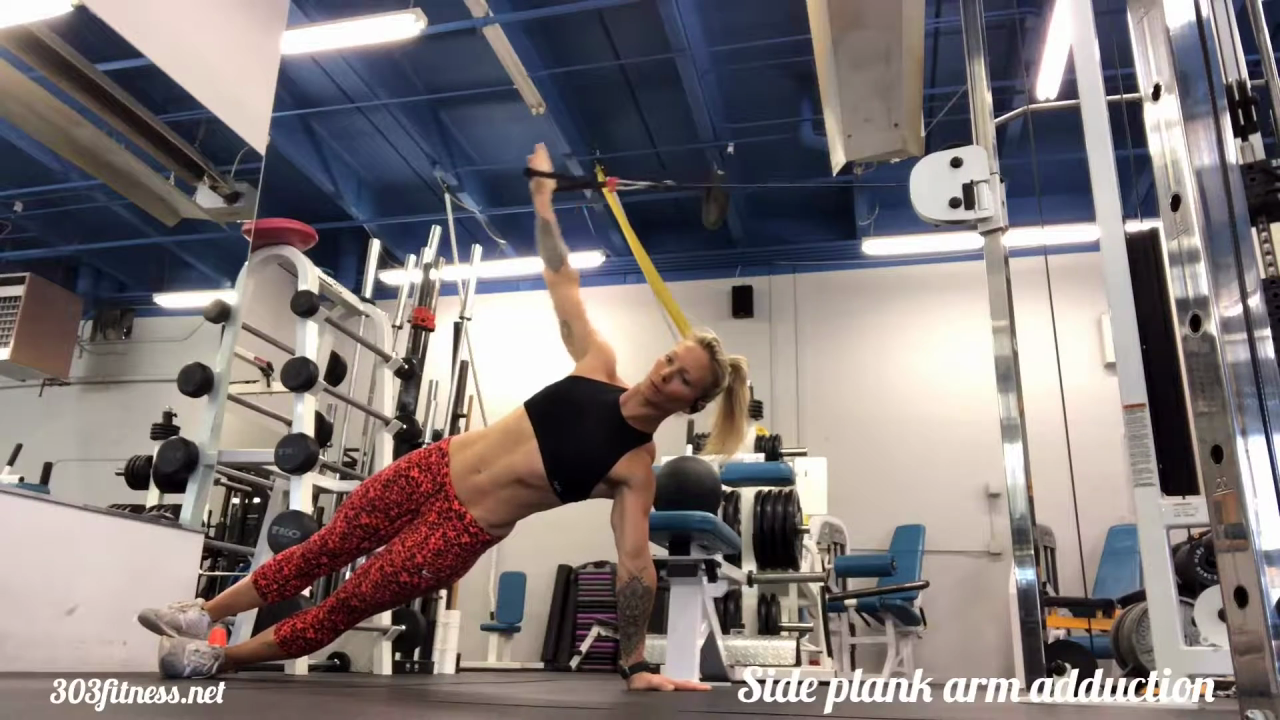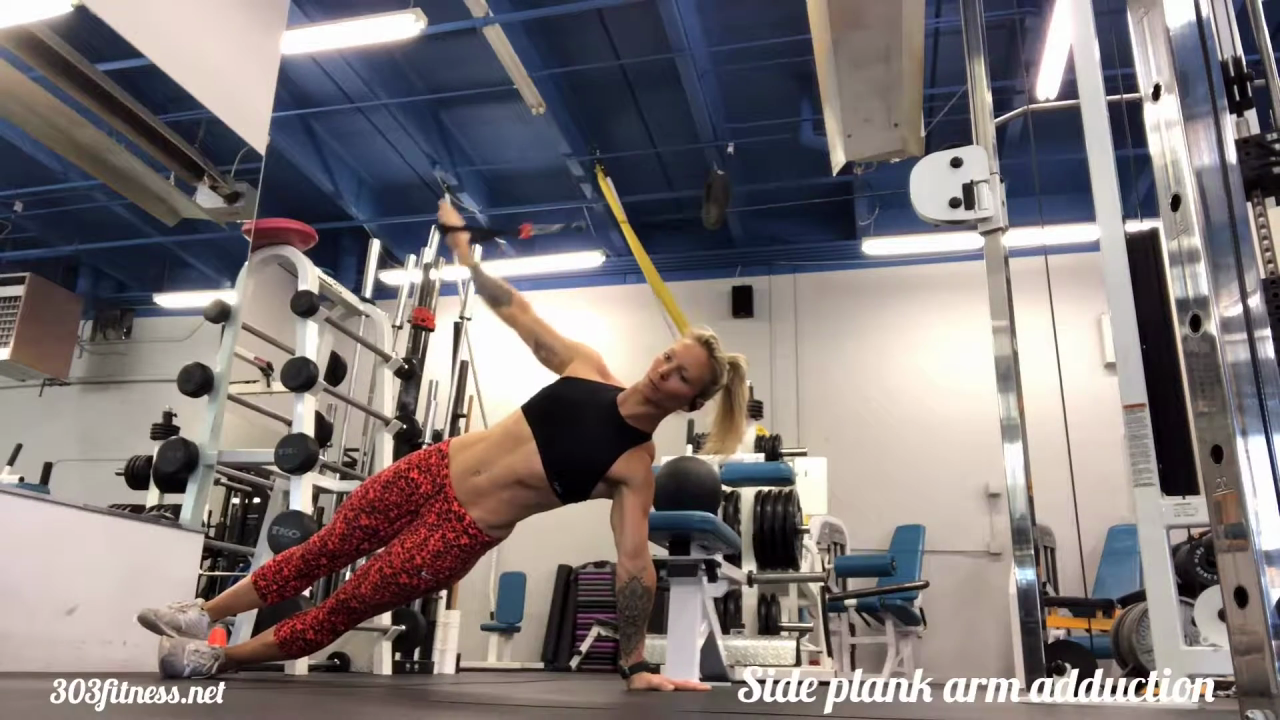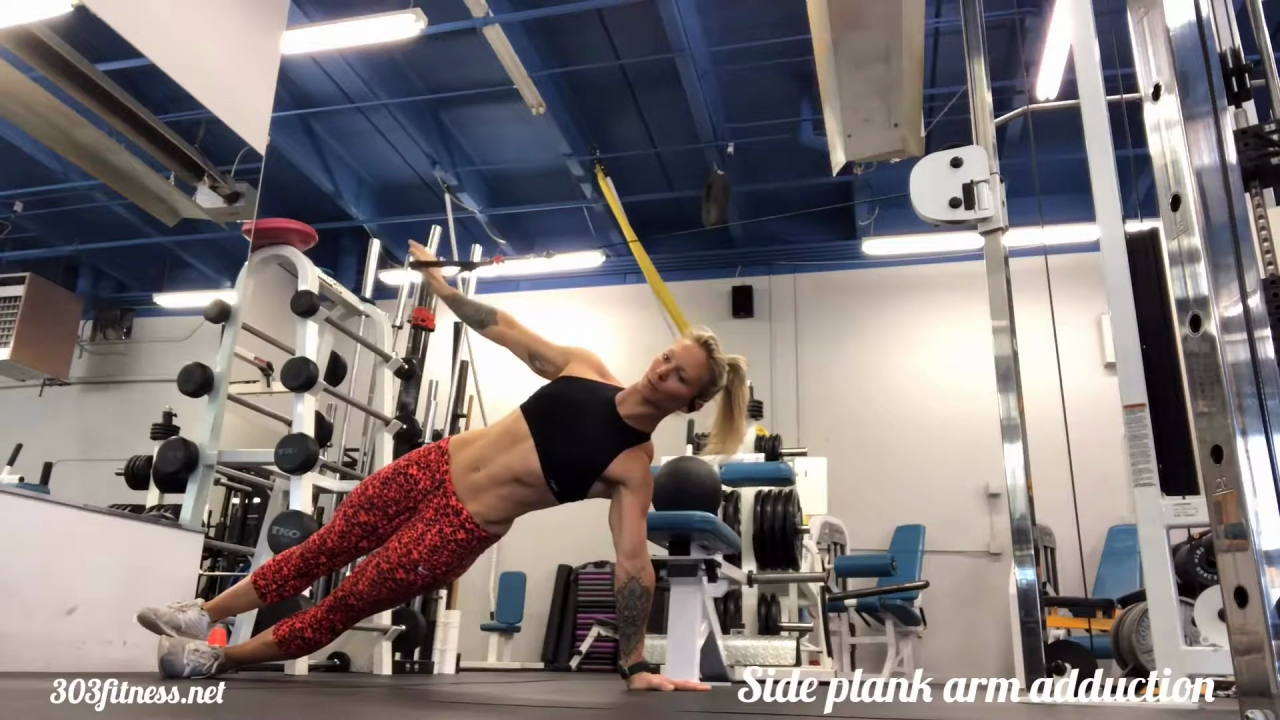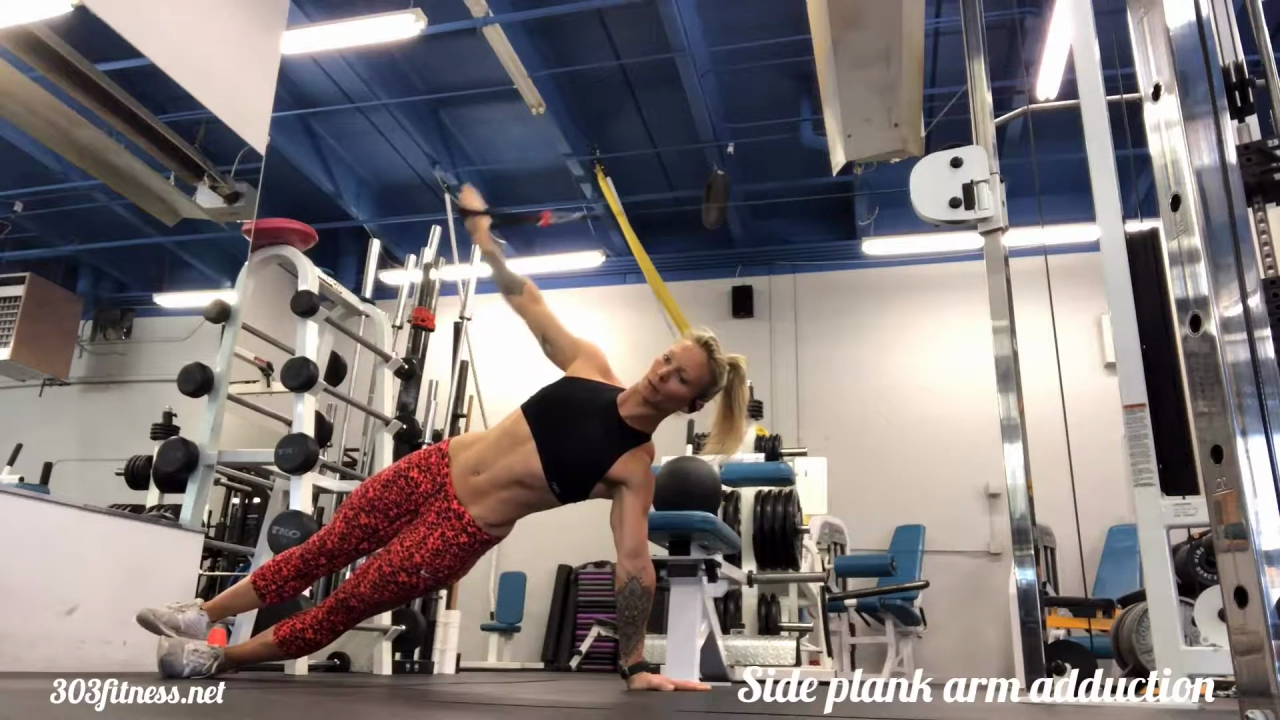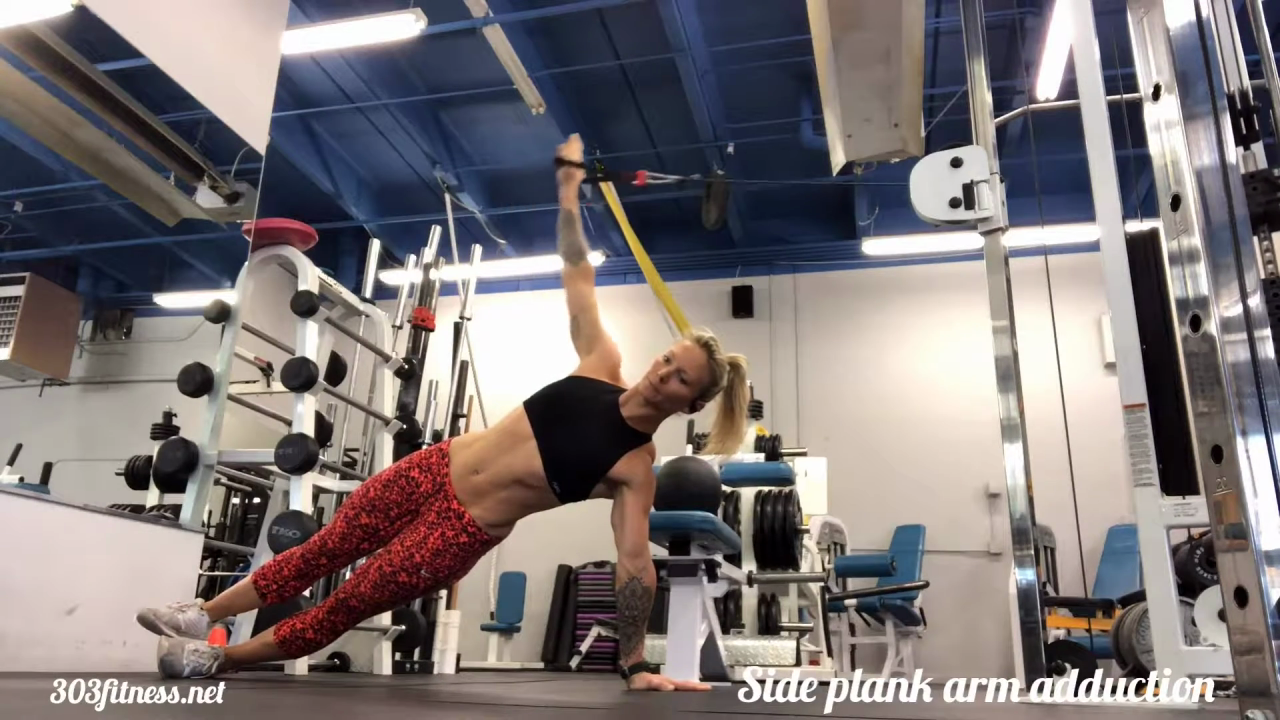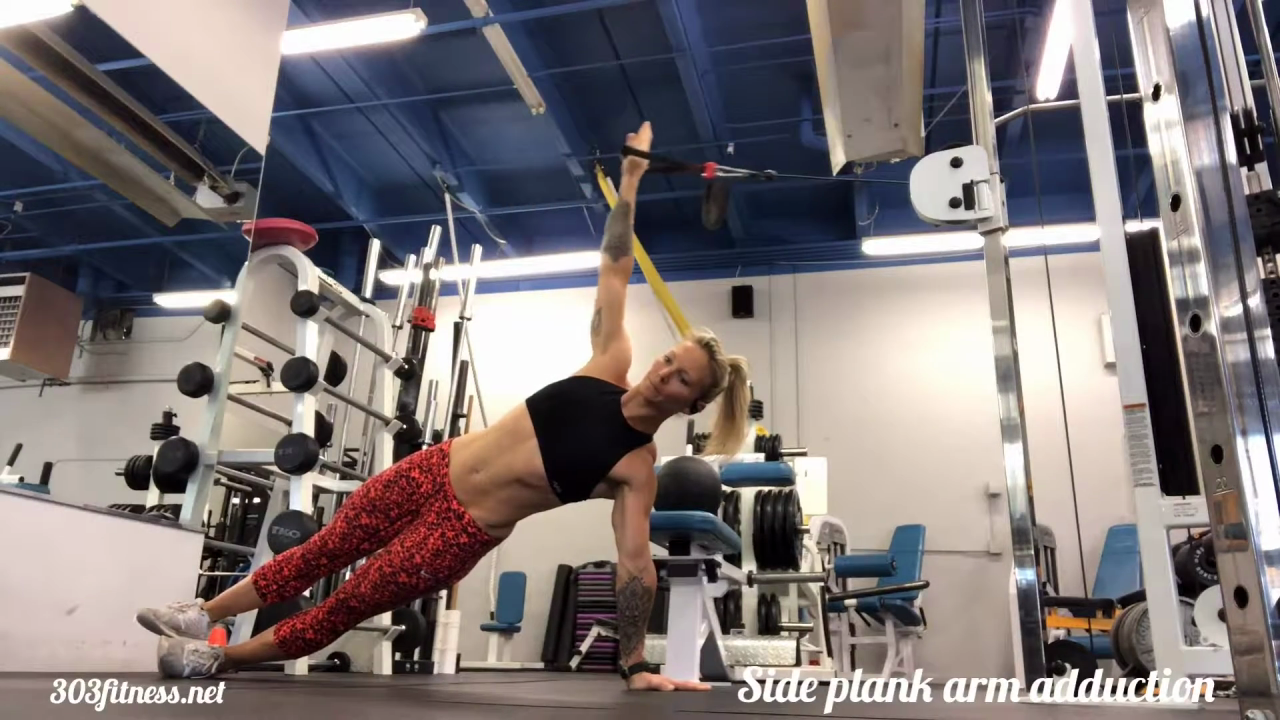
dt=0.4s
person 1, frame 1
left shoulder: (636, 466)
right shoulder: (600, 368)
left elbow: (636, 560)
right elbow: (562, 284)
left wrist: (635, 664)
right wrist: (544, 201)
left hip: (464, 531)
right hip: (438, 468)
left knee: (344, 607)
right knee: (324, 549)
left ankle: (219, 658)
right ankle: (203, 613)
person 1, frame 2
left shoulder: (637, 466)
right shoulder: (590, 370)
left elbow: (635, 561)
right elbow: (519, 315)
left wrist: (635, 664)
right wrist: (467, 251)
left hip: (465, 532)
right hip: (438, 469)
left knee: (346, 607)
right knee: (324, 550)
left ankle: (220, 659)
right ankle: (203, 613)
person 1, frame 3
left shoulder: (635, 467)
right shoulder: (587, 369)
left elbow: (634, 562)
right elbow: (504, 328)
left wrist: (635, 664)
right wrist: (438, 280)
left hip: (464, 528)
right hip: (438, 466)
left knee: (345, 605)
right knee: (323, 549)
left ankle: (220, 658)
right ankle: (204, 613)
person 1, frame 4
left shoulder: (635, 466)
right shoulder: (591, 368)
left elbow: (635, 561)
right elbow: (527, 302)
left wrist: (635, 664)
right wrist: (482, 228)
left hip: (465, 531)
right hip: (438, 469)
left knee: (345, 607)
right knee: (322, 551)
left ankle: (220, 658)
right ankle: (202, 613)
person 1, frame 5
left shoulder: (636, 466)
right shoulder: (601, 366)
left elbow: (635, 559)
right elbow: (578, 274)
left wrist: (635, 664)
right wrist: (568, 183)
left hip: (464, 532)
right hip: (438, 469)
left knee: (344, 607)
right knee: (322, 551)
left ankle: (220, 659)
right ankle: (202, 614)
person 1, frame 6
left shoulder: (637, 467)
right shoulder: (609, 369)
left elbow: (636, 559)
right elbow: (614, 270)
left wrist: (635, 663)
right wrist: (630, 176)
left hip: (464, 532)
right hip: (438, 470)
left knee: (344, 608)
right knee: (325, 550)
left ankle: (218, 660)
right ankle: (202, 614)
